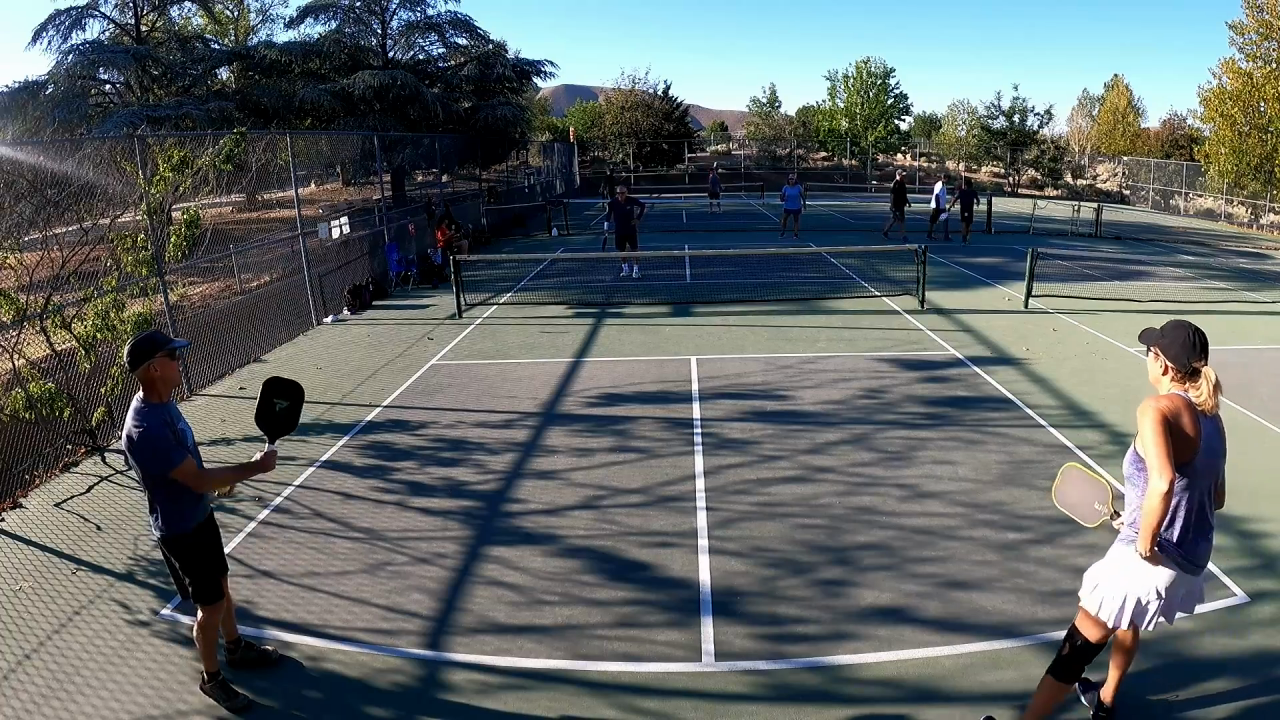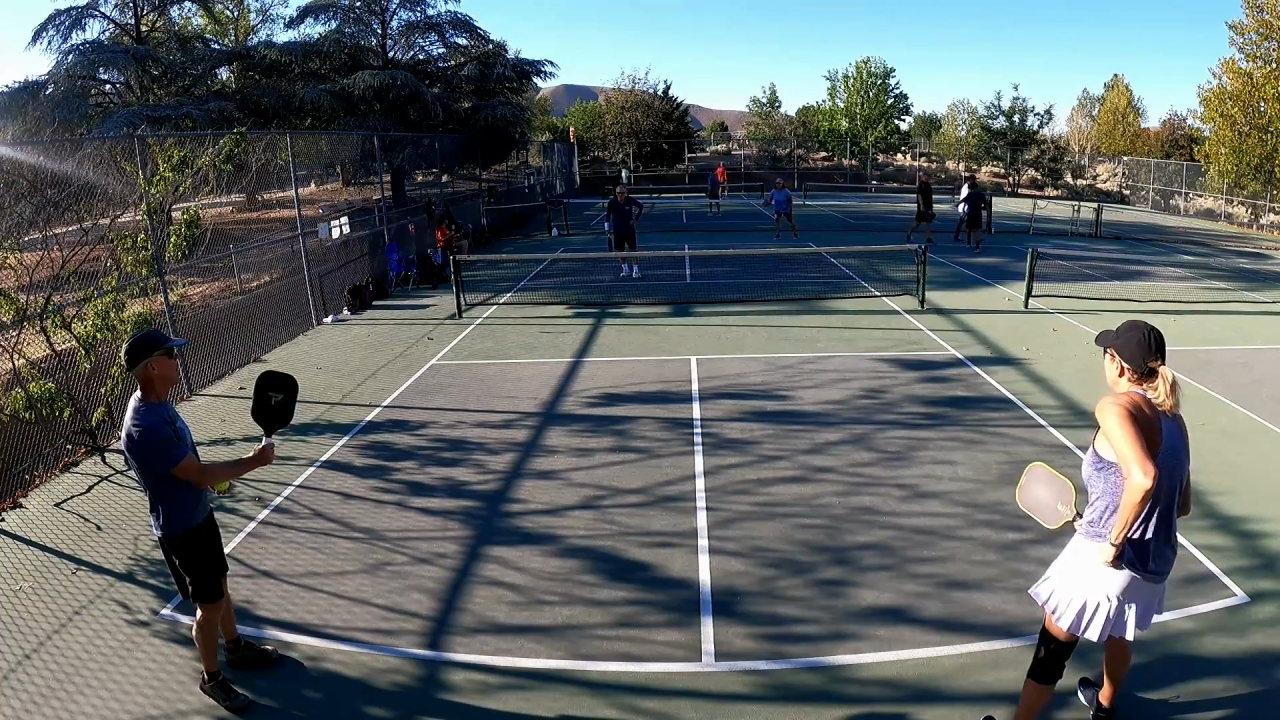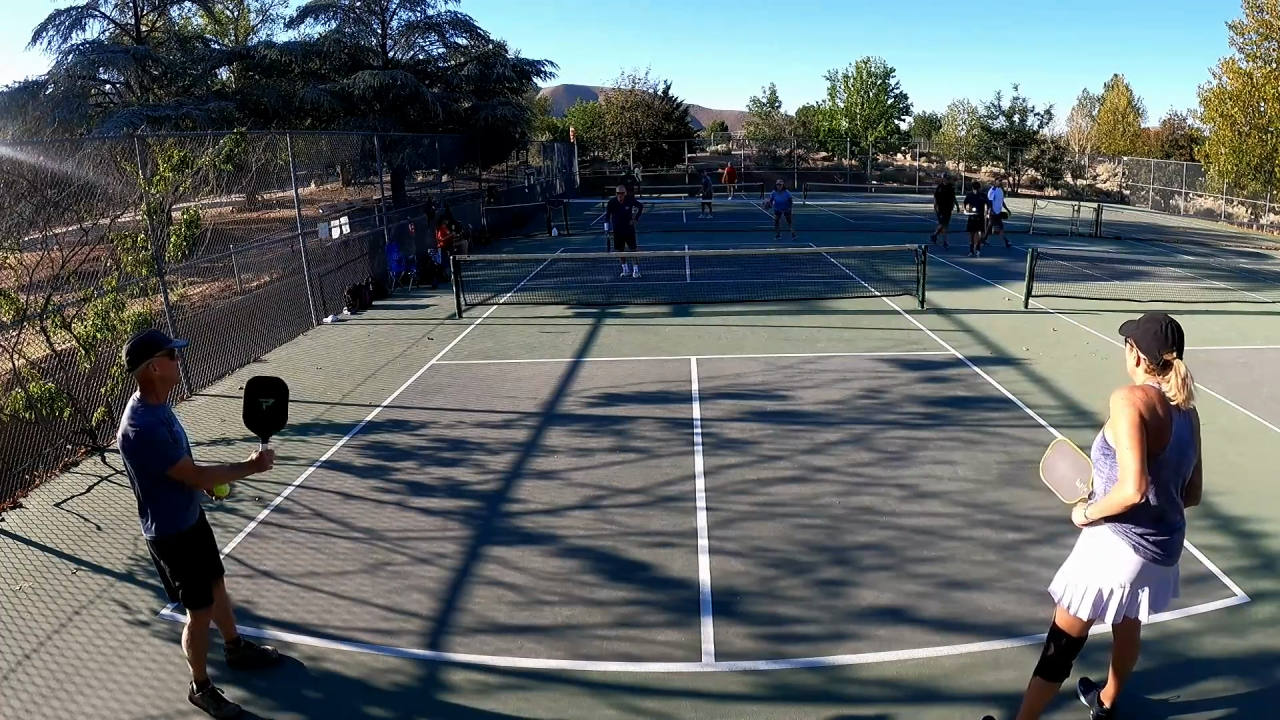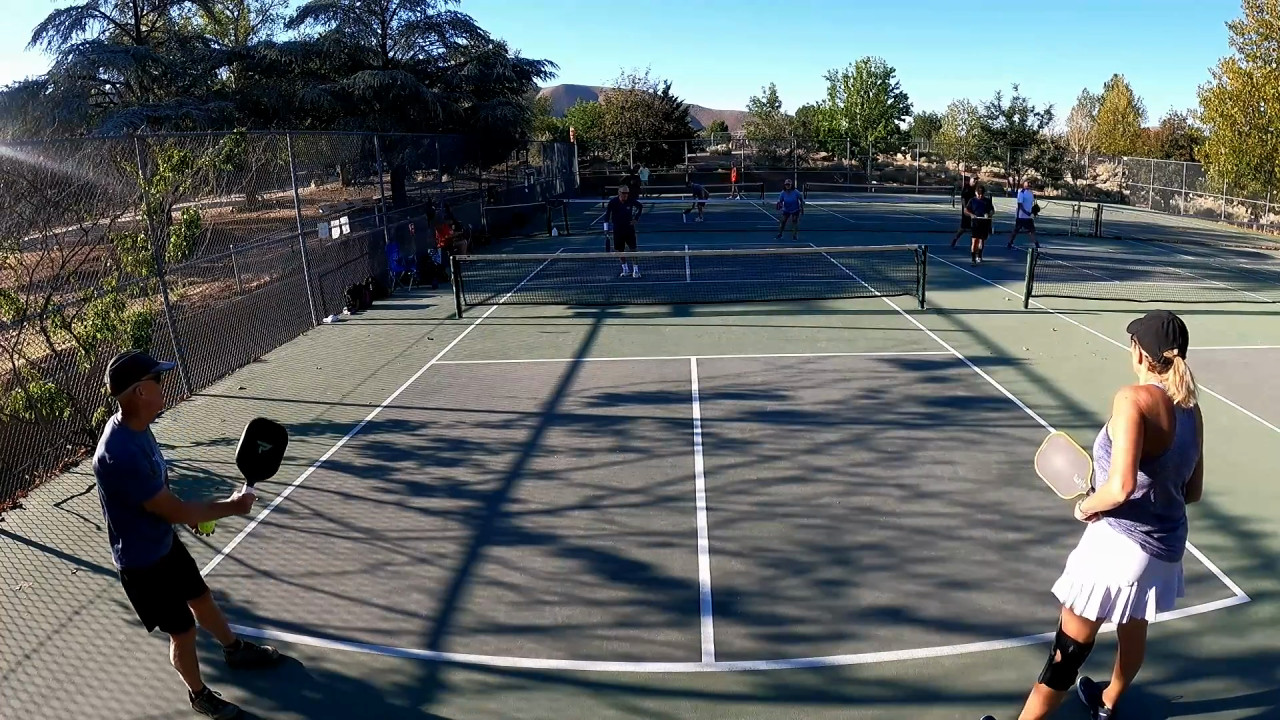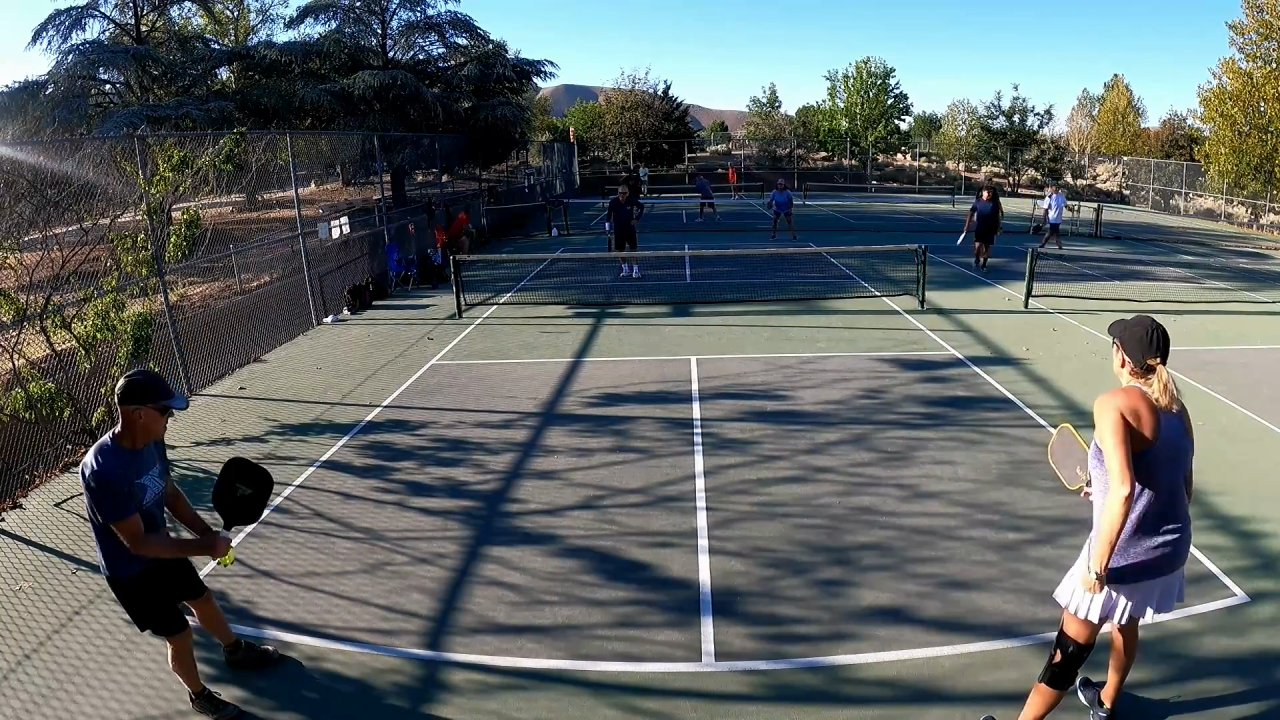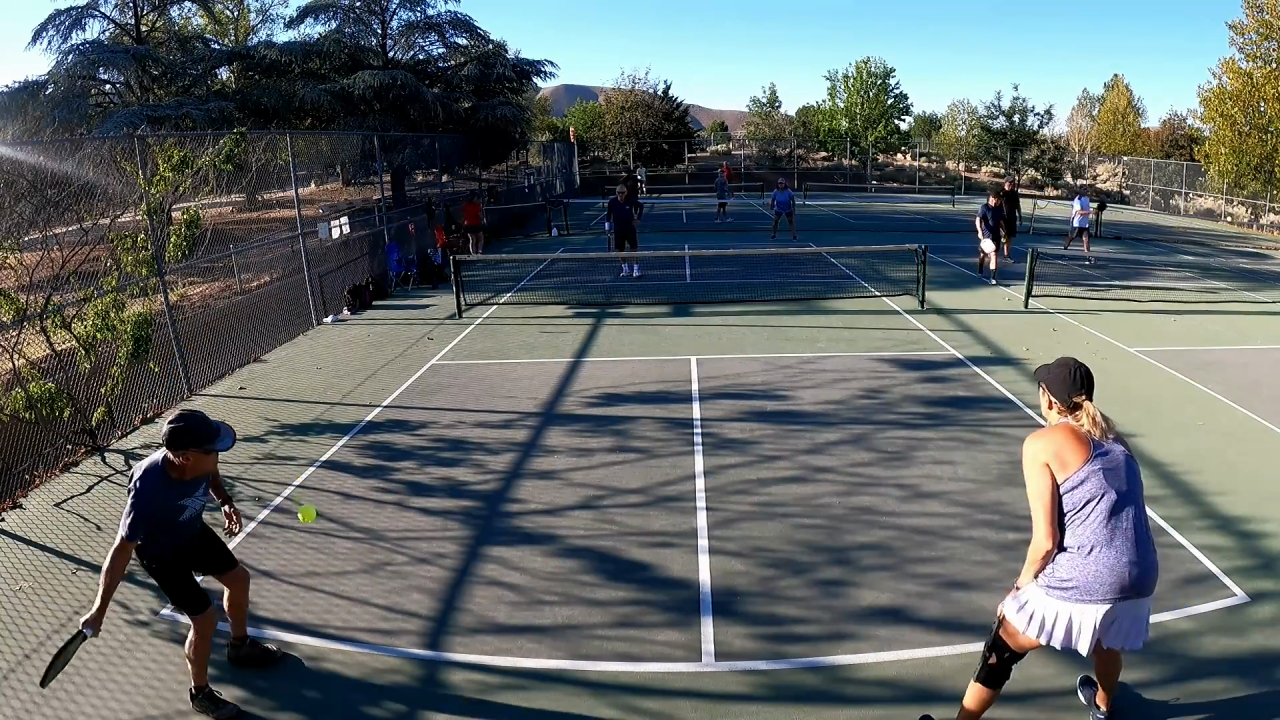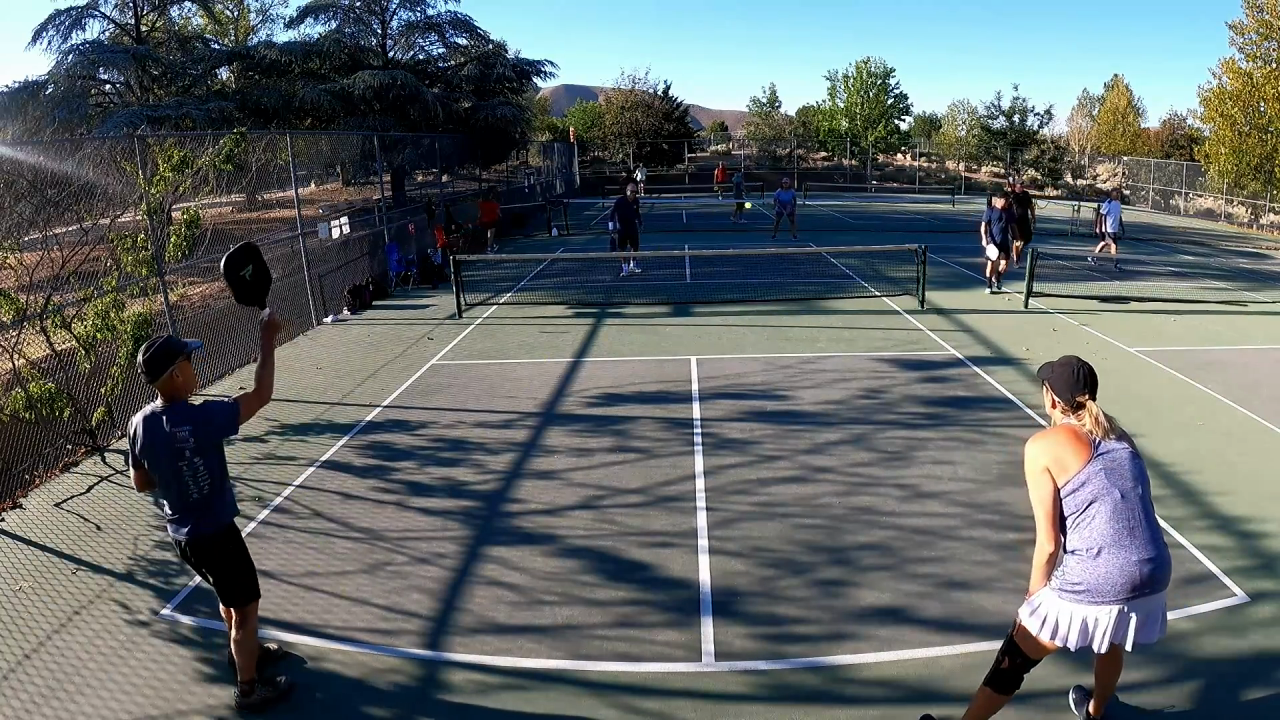
dt=0.7s
person 1, frame 1
left shoulder: (1157, 410)
right shoulder: (1211, 417)
left elbow: (1162, 483)
right elbow: (1215, 498)
left wrist: (1145, 546)
left hip: (1151, 562)
right hip: (1190, 560)
left knee: (1077, 648)
right knee: (1127, 624)
person 1, frame 2
left shoulder: (1116, 408)
right shoulder: (1173, 419)
left elbow: (1144, 477)
right elbow: (1181, 503)
left wrist: (1113, 541)
left hip: (1102, 563)
right hip: (1153, 566)
left knee: (1052, 652)
right knee: (1117, 631)
person 1, frame 3
left shoulder: (1130, 399)
right shoulder: (1187, 411)
left elbow: (1133, 489)
right elbow: (1191, 494)
left wrist: (1087, 512)
left hip: (1115, 546)
right hip: (1162, 551)
left knee: (1061, 645)
right knee: (1128, 628)
person 1, frame 4
left shoulder: (1134, 399)
right shoulder: (1189, 409)
left elbow: (1119, 489)
right elbow: (1192, 491)
left wrist: (1085, 506)
left hip: (1120, 544)
right hip: (1164, 547)
left knee: (1069, 647)
right knee: (1133, 631)
person 1, frame 5
left shoulder: (1114, 403)
right shoulder: (1177, 411)
left elbow: (1123, 489)
right elbow: (1184, 491)
left wrist: (1099, 563)
left hip: (1126, 556)
right hip: (1170, 552)
left knee: (1070, 649)
right knee: (1126, 626)
person 1, frame 6
left shoulder: (1041, 443)
right shoulder: (1114, 440)
left elbow: (1046, 542)
left wrist: (1021, 586)
left hip: (1079, 588)
right hip: (1138, 584)
left knee: (1000, 653)
right knee: (1107, 637)
person 1, frame 7
left shoulder: (1043, 446)
right shoulder: (1119, 437)
left elbow: (1049, 543)
left wrist: (1035, 594)
left hip: (1092, 587)
right hip: (1152, 578)
left knee: (1013, 659)
right knee: (1112, 639)
person 2, frame 1
left shoulder: (162, 401)
right shoulder: (146, 428)
right elbow: (198, 481)
left wrist: (219, 474)
right wrist: (252, 467)
left hip: (200, 515)
right hip: (180, 530)
left knee: (221, 585)
right knee: (212, 606)
left ankle: (236, 648)
right ankle: (211, 678)
person 2, frame 2
left shoulder: (157, 403)
right shoulder: (146, 426)
right elbow: (199, 475)
left wrist: (214, 475)
right wrist: (253, 461)
left hip: (198, 514)
right hip: (180, 529)
left knee: (220, 585)
right knee: (210, 605)
left ankle: (236, 648)
right ankle: (211, 678)
person 2, frame 3
left shoulder: (156, 404)
right shoulder: (142, 426)
right elbow: (194, 477)
left wrist: (208, 479)
right wrist: (250, 466)
left hip: (190, 517)
right hip: (171, 533)
left knee: (216, 586)
right knee: (200, 611)
left ankle: (236, 648)
right ankle: (201, 688)
person 2, frame 4
left shoulder: (137, 427)
right shoulder: (120, 454)
right elbow: (173, 511)
left wrist: (194, 513)
right wrist: (229, 507)
left hip: (165, 543)
right hip: (142, 562)
left knee: (201, 599)
right knee: (183, 631)
left ankle: (235, 649)
person 2, frame 5
left shoulder: (151, 441)
right shoulder: (103, 469)
left elbow: (169, 491)
right elbow: (137, 543)
left wrist: (204, 533)
right wrist: (200, 546)
left hip: (158, 552)
right hip: (130, 571)
left knee: (203, 599)
right knee: (180, 635)
left ankle: (236, 650)
person 2, frame 6
left shoulder: (201, 462)
right shoulder: (149, 490)
right elbow: (122, 552)
left wrist: (226, 501)
right wrist: (99, 609)
left hip: (190, 529)
right hip: (161, 552)
left knee: (238, 578)
right knee: (204, 617)
left ankle: (242, 647)
right ankle: (200, 693)
person 2, frame 7
left shoulder: (140, 424)
right shoulder: (201, 420)
left elbow: (140, 483)
right elbow: (261, 395)
right wrist: (267, 339)
left hip: (181, 533)
right hip: (215, 532)
left knee: (230, 595)
right knee: (246, 608)
left ankle: (246, 650)
right ankle: (249, 688)
